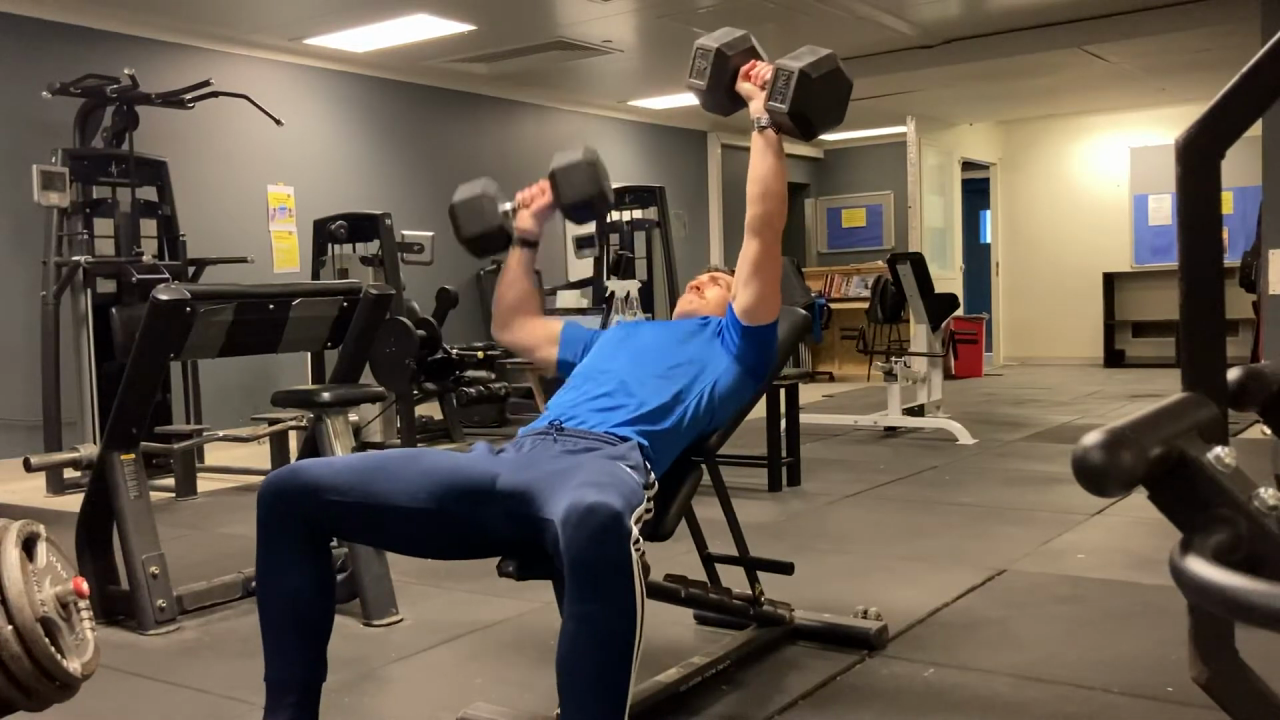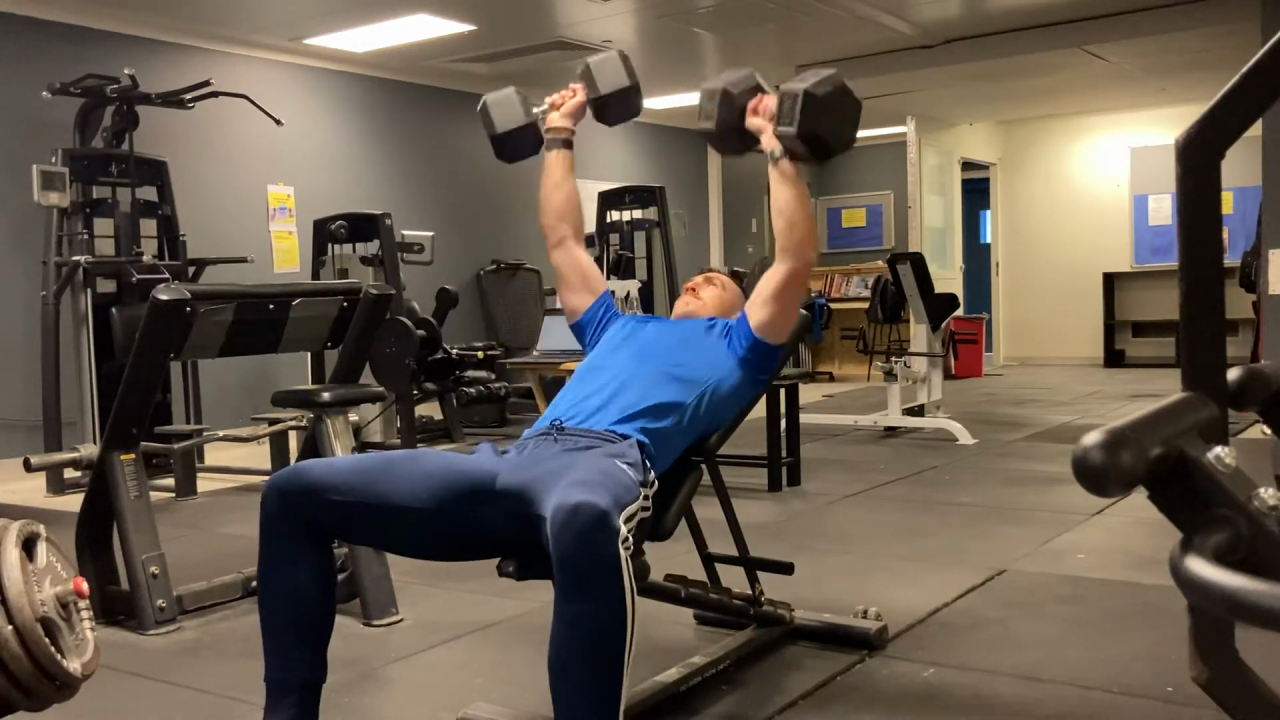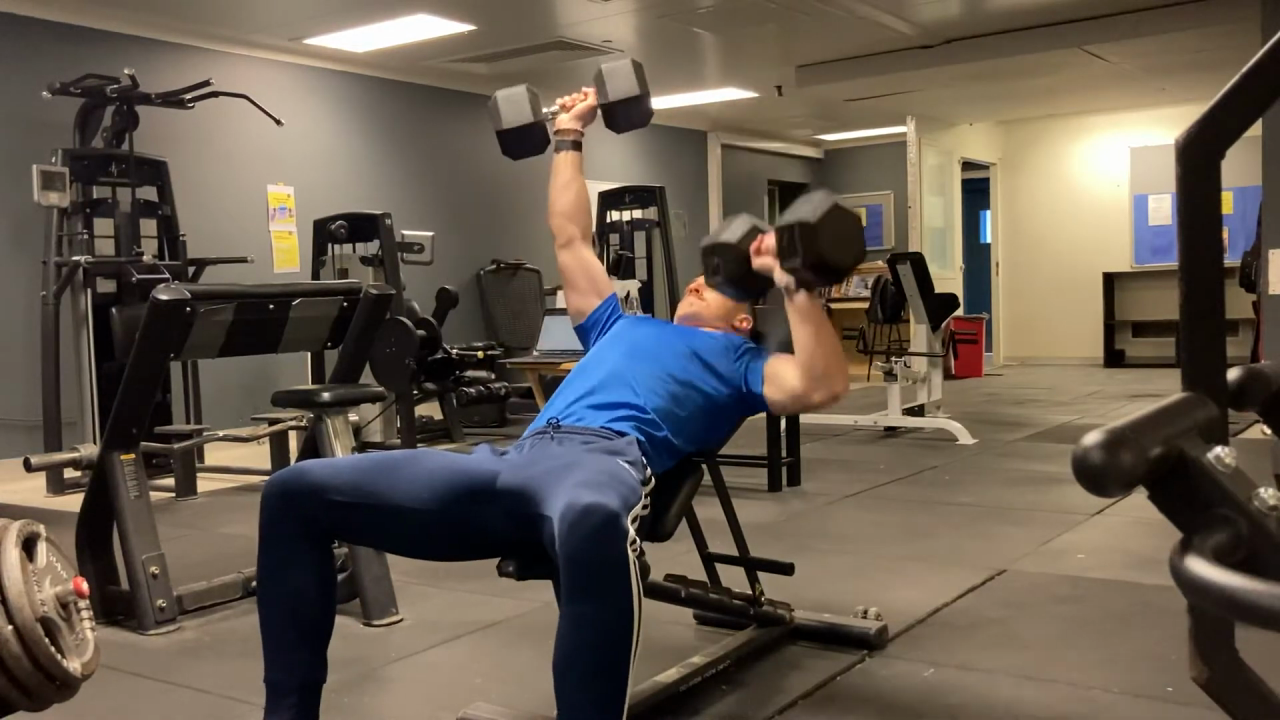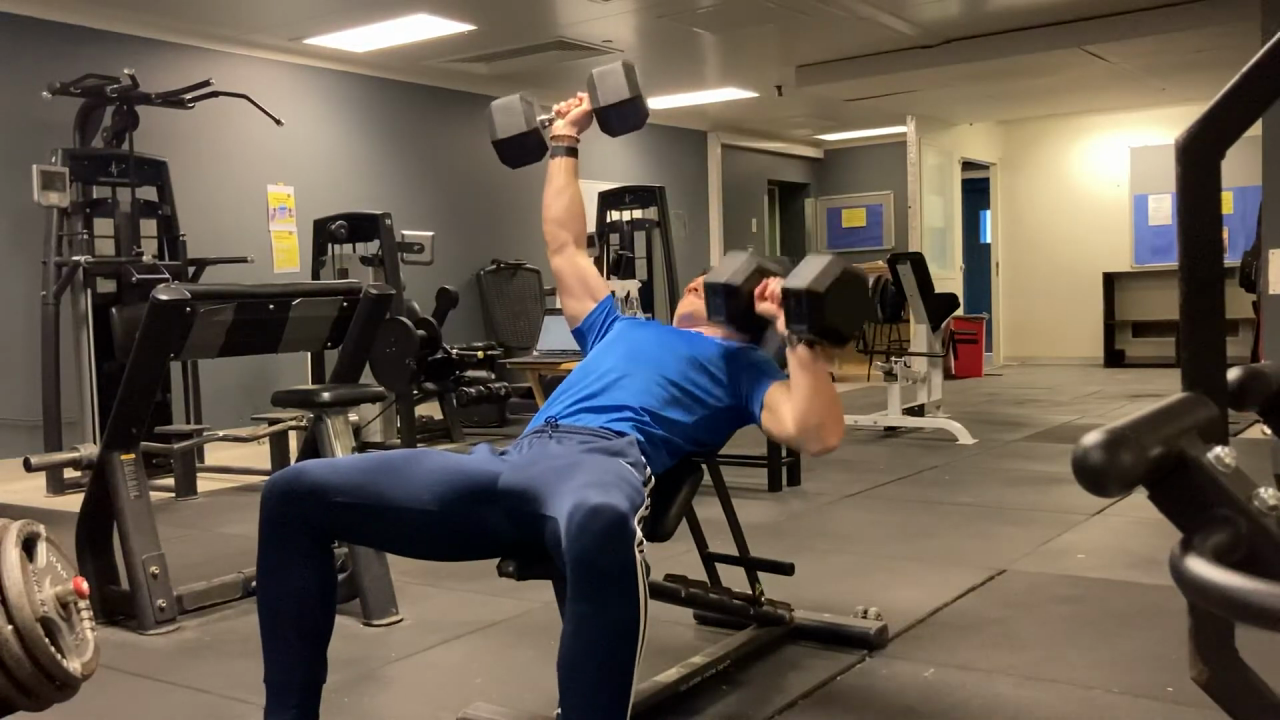
dt=0.4s
person 1, frame 1
left shoulder: (733, 344)
right shoulder: (617, 336)
left elbow: (762, 235)
right elbow: (512, 329)
left wrist: (764, 119)
right wrist: (527, 234)
left hip: (609, 460)
right hip: (512, 458)
left knee: (594, 521)
right knee: (291, 492)
person 1, frame 2
left shoulder: (735, 347)
right shoulder: (620, 328)
left elbow: (792, 264)
right elbow: (564, 242)
left wrist: (777, 148)
right wrist: (559, 137)
left hip: (608, 460)
right hip: (515, 458)
left knee: (582, 520)
right knee: (296, 491)
person 1, frame 3
left shoulder: (739, 360)
right shoulder: (621, 328)
left elbow: (822, 383)
right elbow: (571, 240)
left wrist: (791, 282)
right wrist: (568, 135)
left hip: (604, 458)
right hip: (511, 459)
left knee: (591, 523)
right knee: (296, 493)
person 1, frame 4
left shoulder: (741, 364)
right shoulder: (619, 329)
left elbow: (819, 433)
right elbow: (565, 246)
left wrist: (793, 327)
right wrist: (564, 141)
left hip: (605, 458)
right hip: (510, 459)
left knee: (598, 524)
right knee: (295, 493)
